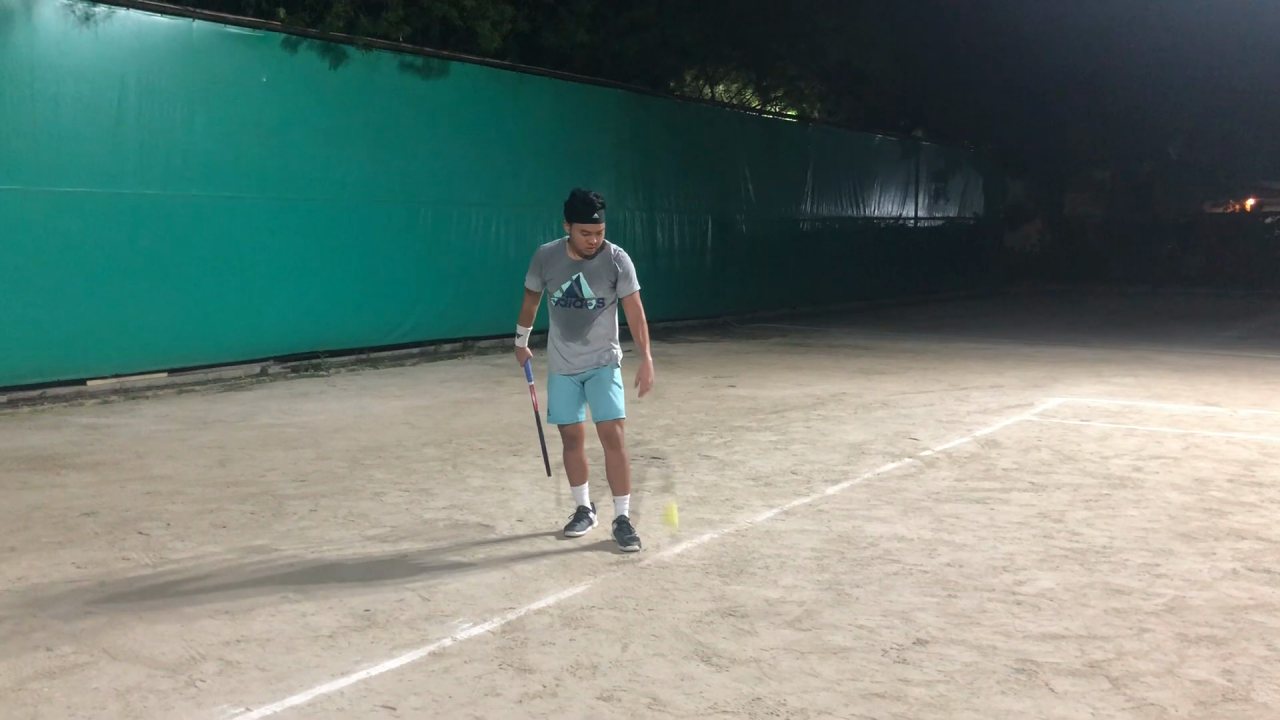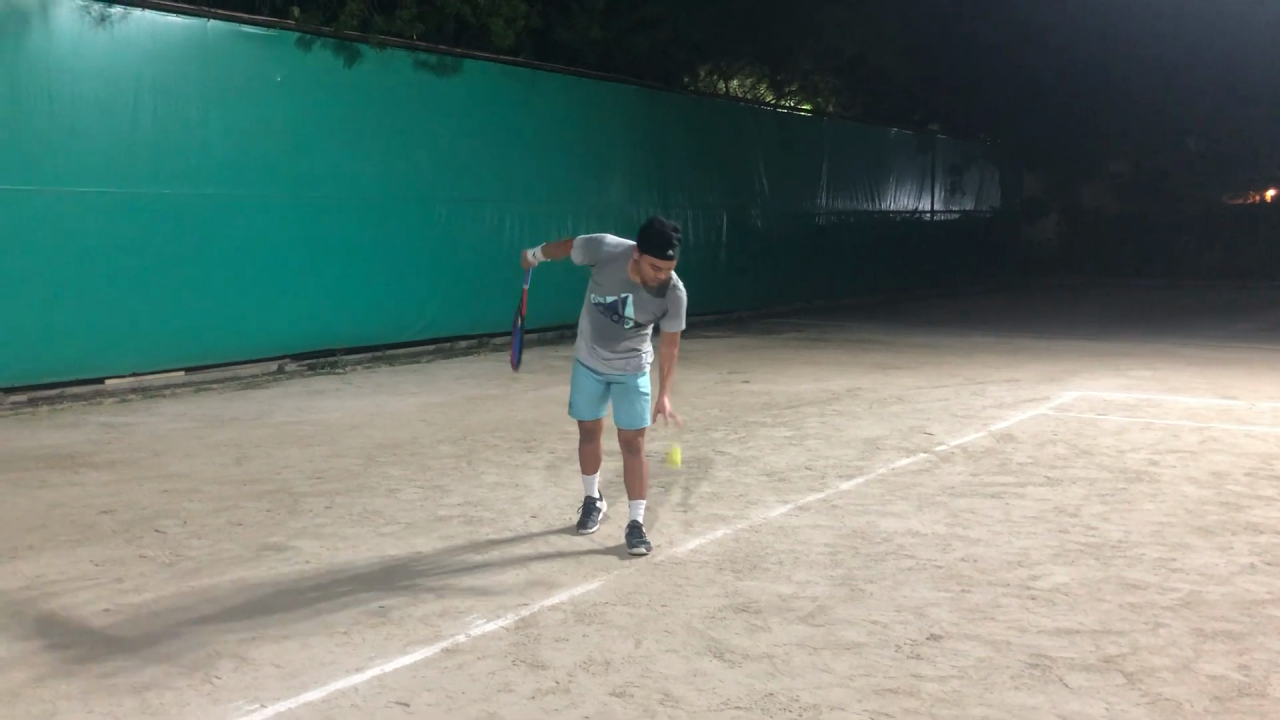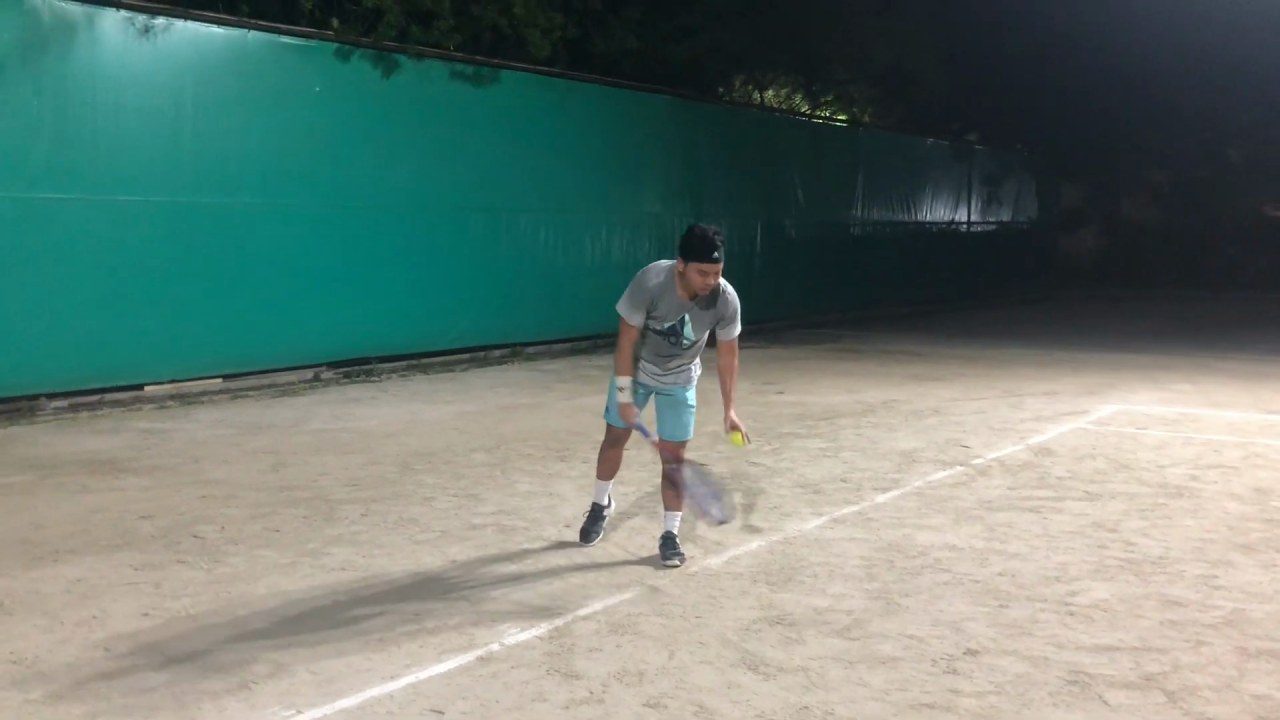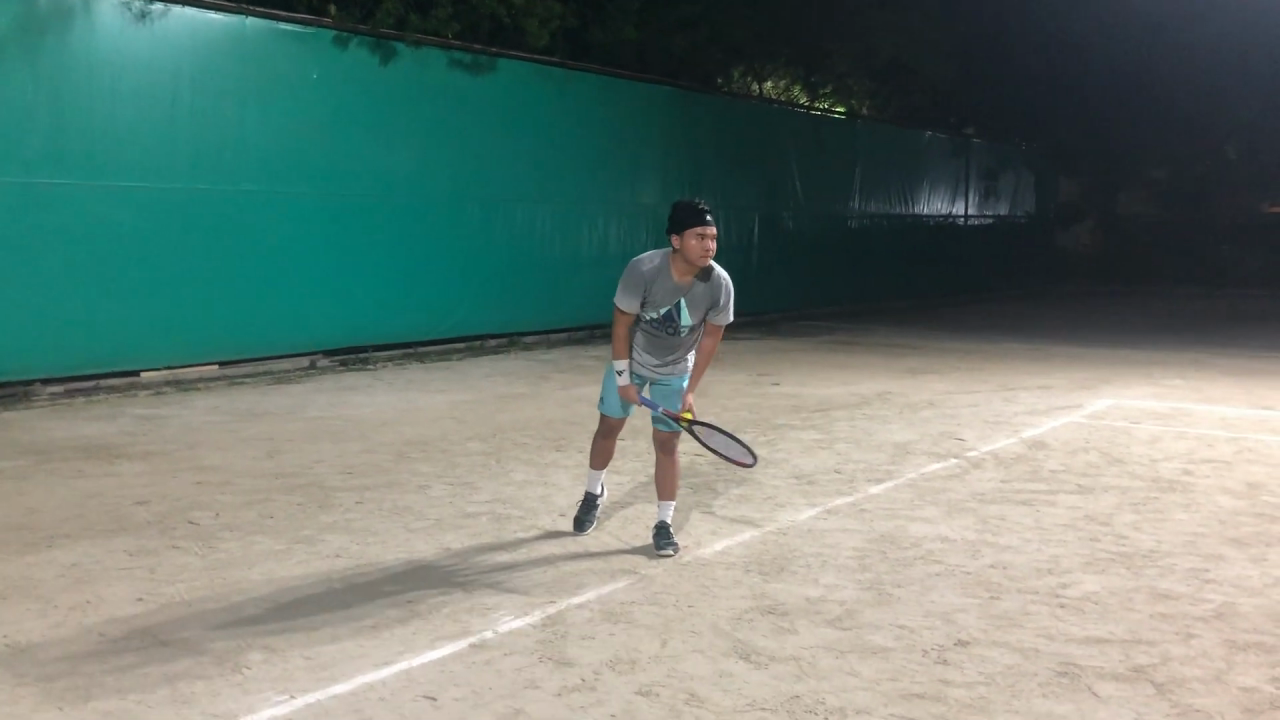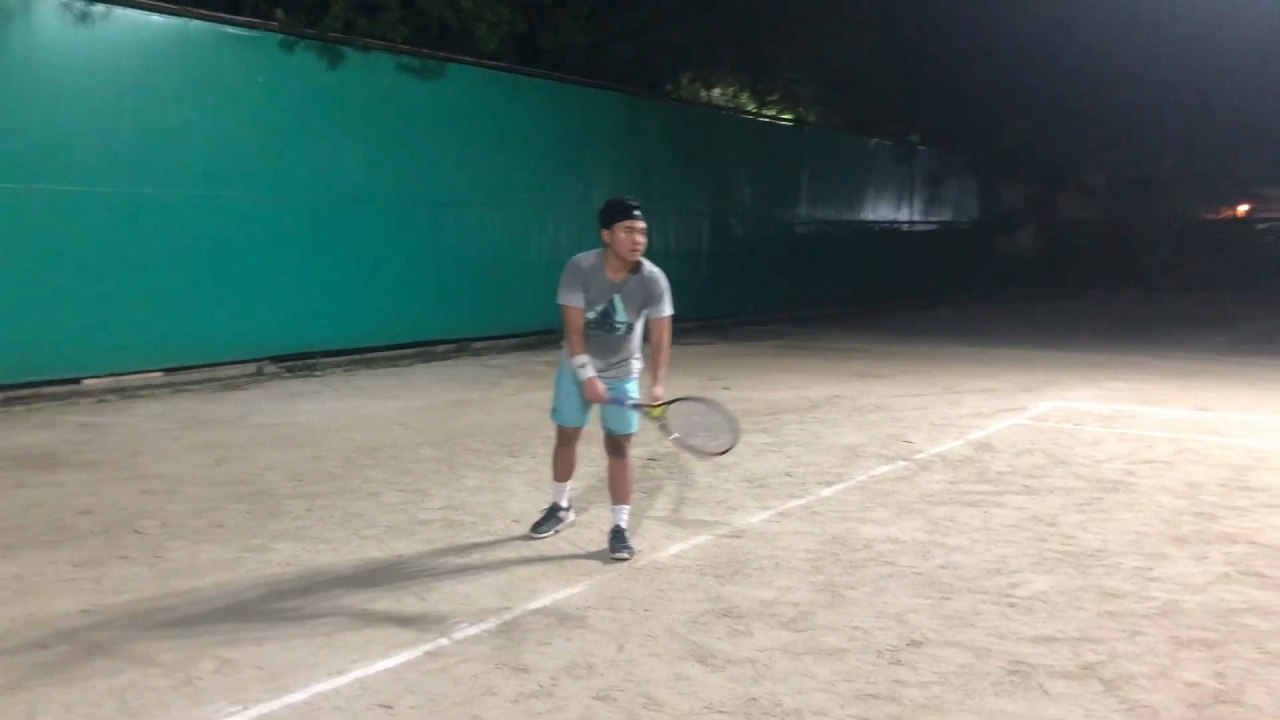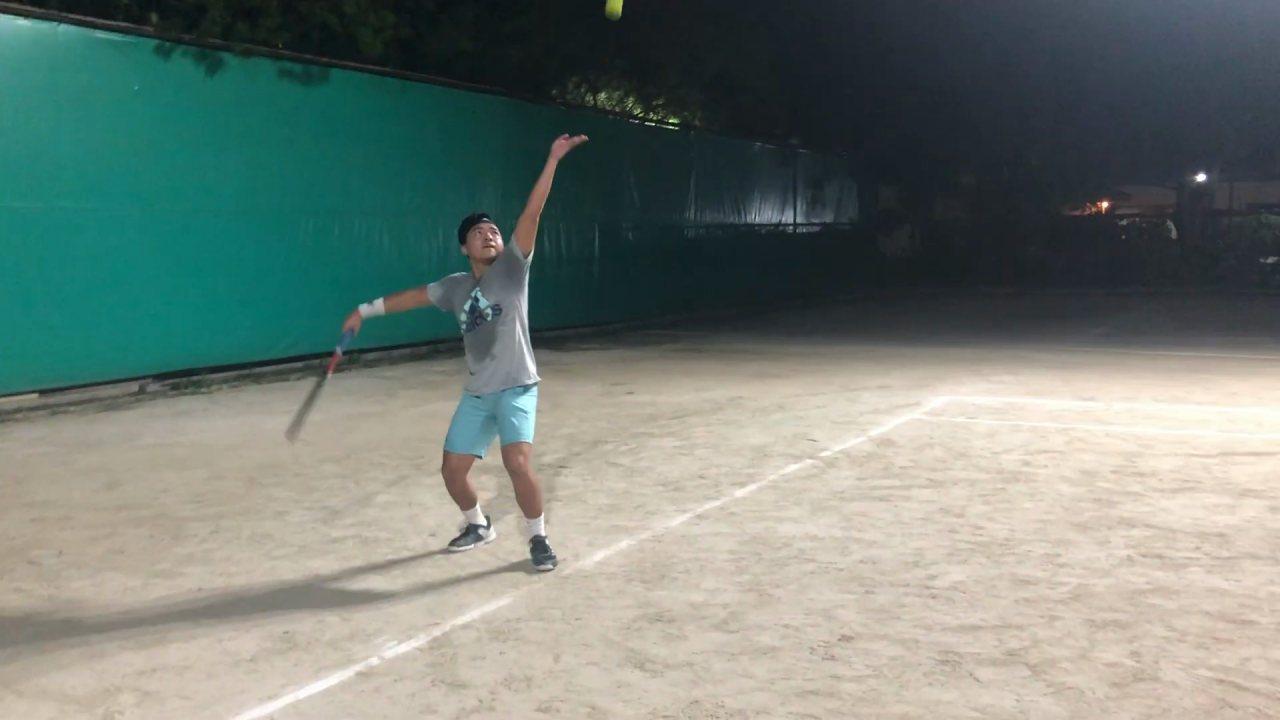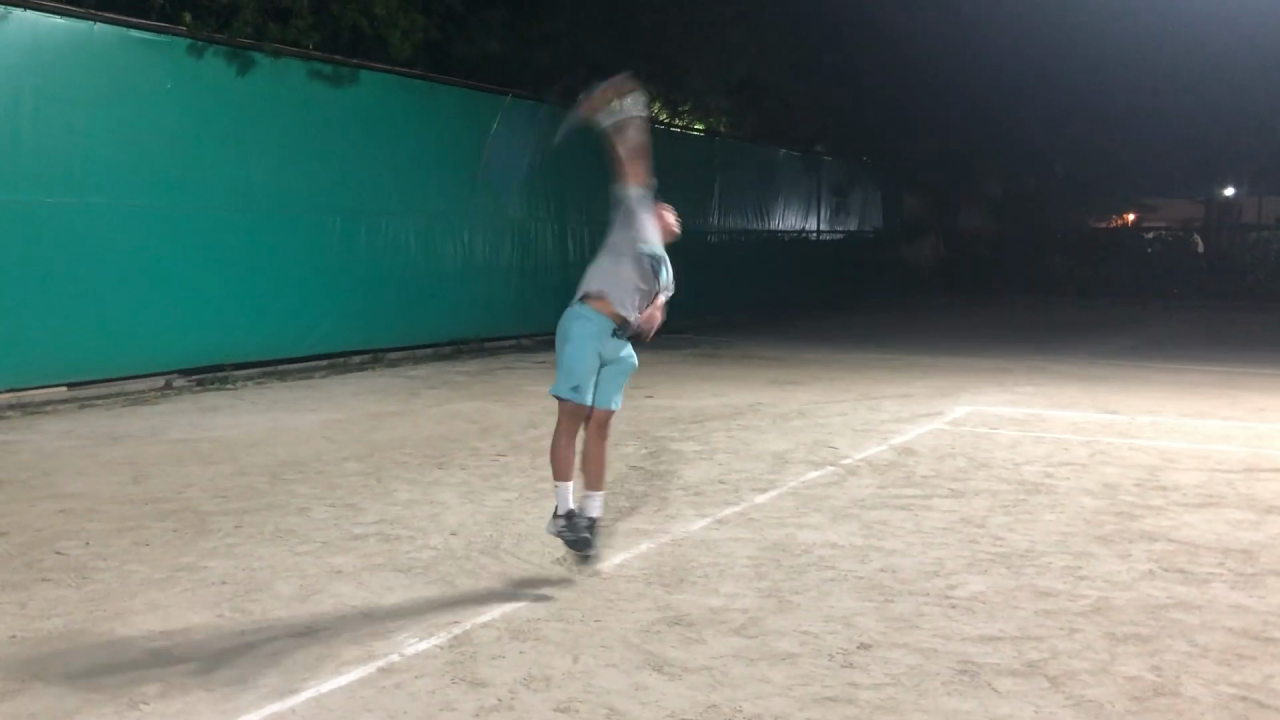
dt=0.7s
person 1, frame 1
left shoulder: (617, 260)
right shoulder: (545, 257)
left elbow: (634, 310)
right elbow: (531, 298)
left wrist: (646, 358)
right wrist: (521, 340)
left hip: (603, 364)
right hip: (562, 367)
left knee: (612, 436)
right knee: (571, 437)
left ankle: (622, 518)
right ankle: (584, 509)
person 1, frame 2
left shoulder: (674, 293)
right shoulder: (605, 249)
left elbow: (670, 344)
right elbow: (566, 246)
left wrist: (664, 393)
right wrist: (534, 255)
left hip: (632, 367)
right hip: (588, 360)
left knee: (632, 442)
right knee: (589, 431)
left ankle: (636, 523)
right ankle: (592, 500)
person 1, frame 3
left shoulder: (726, 300)
right shoulder: (649, 282)
left elbow: (728, 355)
right elbow: (626, 342)
left wrist: (729, 408)
right wrist: (623, 395)
left hip: (680, 380)
right hip: (636, 370)
left knee: (674, 453)
right knee: (615, 437)
left ankle: (670, 535)
right ankle: (601, 504)
person 1, frame 4
left shoulder: (719, 284)
right shoulder: (642, 269)
left elbow: (710, 338)
right elbow: (621, 327)
left wrist: (690, 390)
right wrist: (623, 379)
left hip: (675, 370)
right hip: (629, 362)
left knee: (667, 443)
right knee: (608, 427)
left ankle: (664, 524)
right ankle: (594, 493)
person 1, frame 5
left shoulder: (652, 280)
right shoulder: (579, 268)
left elbow: (660, 336)
right elbow: (574, 330)
left wrist: (657, 383)
right wrist: (587, 377)
left hip: (622, 373)
right hip: (578, 368)
left knee: (618, 447)
right knee: (566, 437)
left ankle: (619, 528)
right ankle: (560, 506)
person 1, frame 6
left shoulder: (511, 268)
right shoulder: (455, 286)
left elbow: (531, 214)
right elbow: (416, 296)
left wrist: (553, 160)
right wrist: (368, 310)
left hip: (517, 391)
right hip: (478, 395)
left knee: (517, 462)
right knee: (453, 469)
left ankle: (538, 537)
right ankle: (478, 525)
person 1, frame 7
left shoulder: (662, 269)
right shoulder: (638, 217)
left elbow: (652, 317)
right elbow: (634, 168)
left wrist: (652, 316)
right wrist: (628, 119)
left hip: (618, 341)
right hip: (587, 324)
left knee: (599, 429)
right knee: (570, 418)
left ankle: (590, 516)
right ankle: (565, 512)
